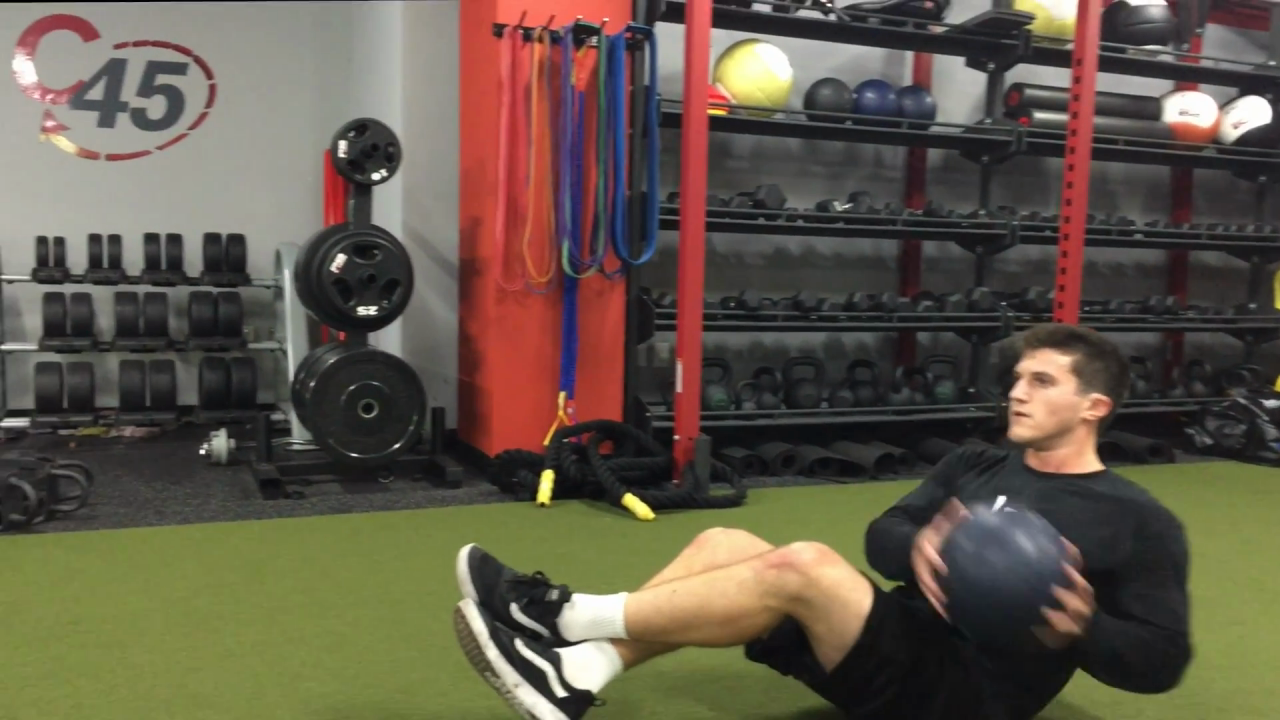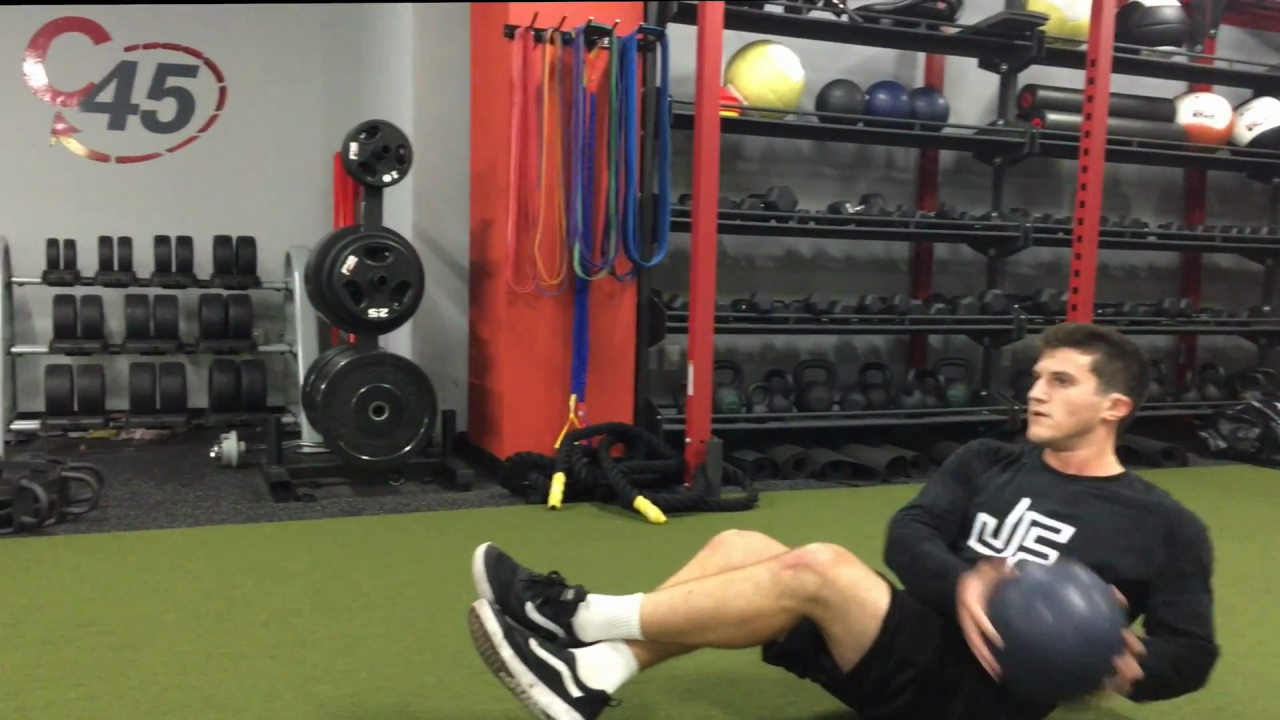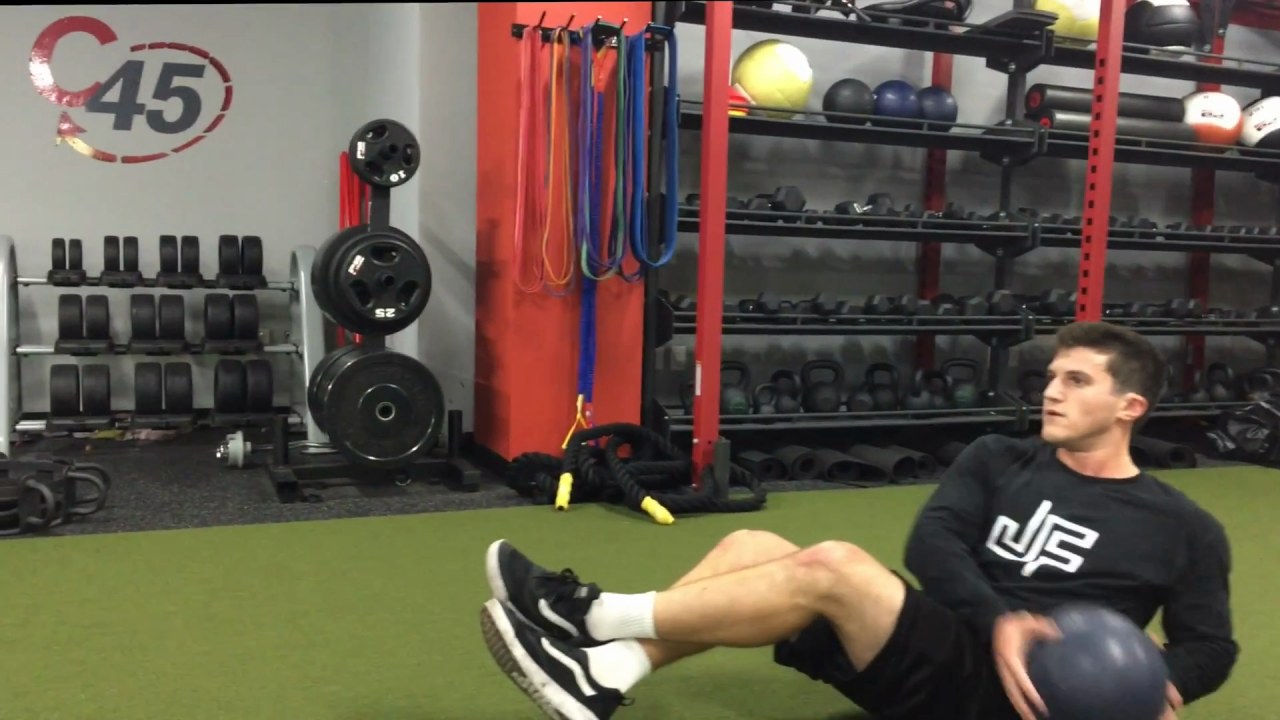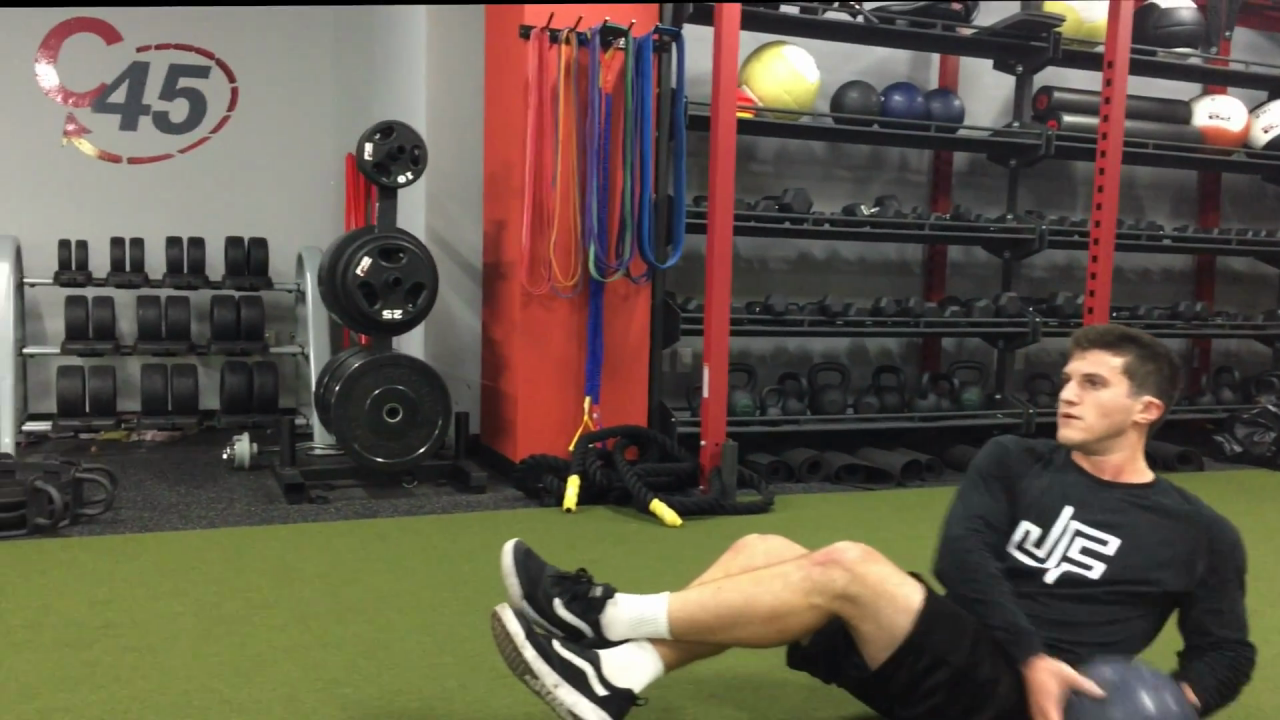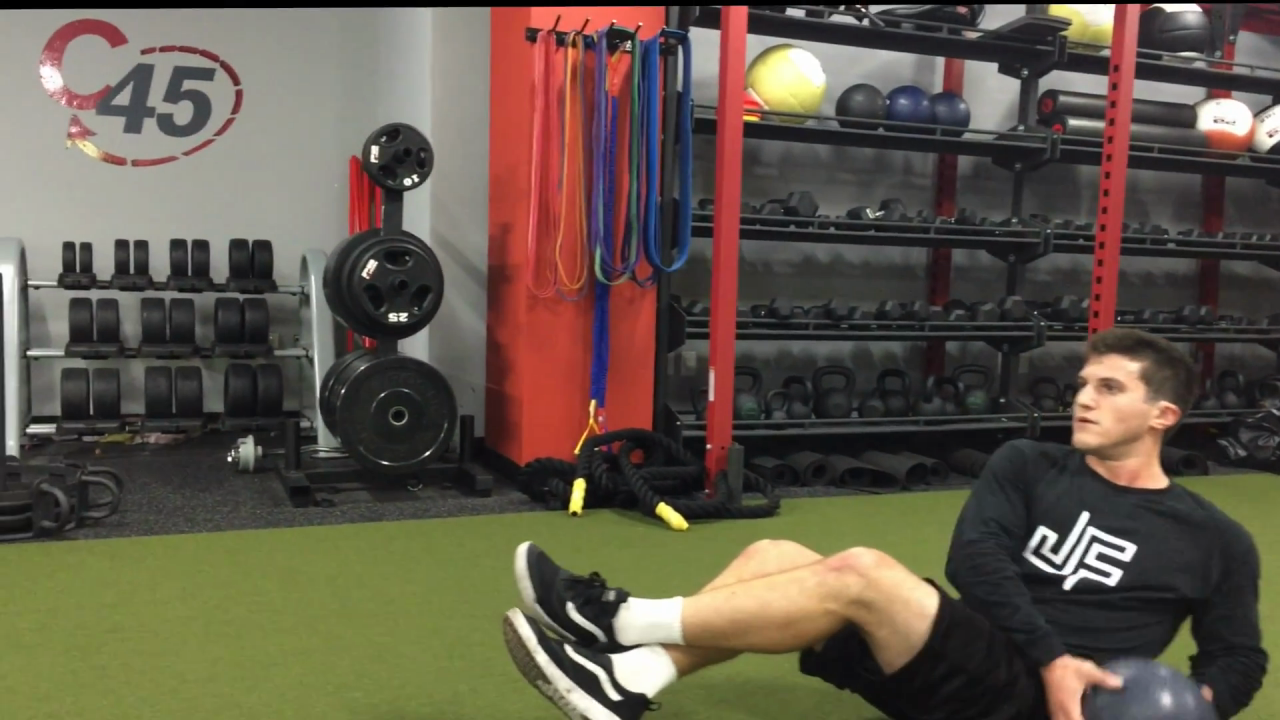
dt=0.1s
person 1, frame 1
left shoulder: (1140, 523)
right shoulder: (981, 469)
left elbow: (1160, 659)
right elbow: (879, 537)
left wrist: (1078, 628)
right wrist: (918, 547)
right hip: (908, 644)
left knee: (804, 565)
right knee: (723, 545)
left ankle: (573, 616)
person 1, frame 2
left shoulder: (1163, 527)
right shoulder: (988, 463)
left elbow: (1192, 650)
right elbow: (905, 537)
right wrist: (961, 582)
right hip: (927, 647)
left knee: (819, 567)
right knee: (738, 547)
left ankle: (589, 617)
person 1, frame 3
left shoulder: (1181, 529)
right shoulder: (1000, 460)
left elbow: (1213, 648)
right elbow: (931, 540)
right wrist: (1000, 618)
right hip: (942, 647)
left knee: (833, 564)
right knee: (749, 549)
left ankle: (602, 616)
person 1, frame 4
left shoulder: (1199, 535)
right shoulder: (1015, 461)
left elbow: (1228, 653)
right elbow: (961, 554)
right wrist: (1031, 650)
right hip: (947, 654)
left knee: (848, 566)
right knee: (762, 551)
left ankle: (613, 616)
person 1, frame 5
left shoulder: (1213, 541)
right shoulder: (1029, 466)
left elbow: (1240, 658)
right elbow: (974, 557)
right wrist: (1050, 654)
right hip: (962, 657)
left knee: (862, 573)
right knee: (774, 557)
left ankle: (627, 620)
